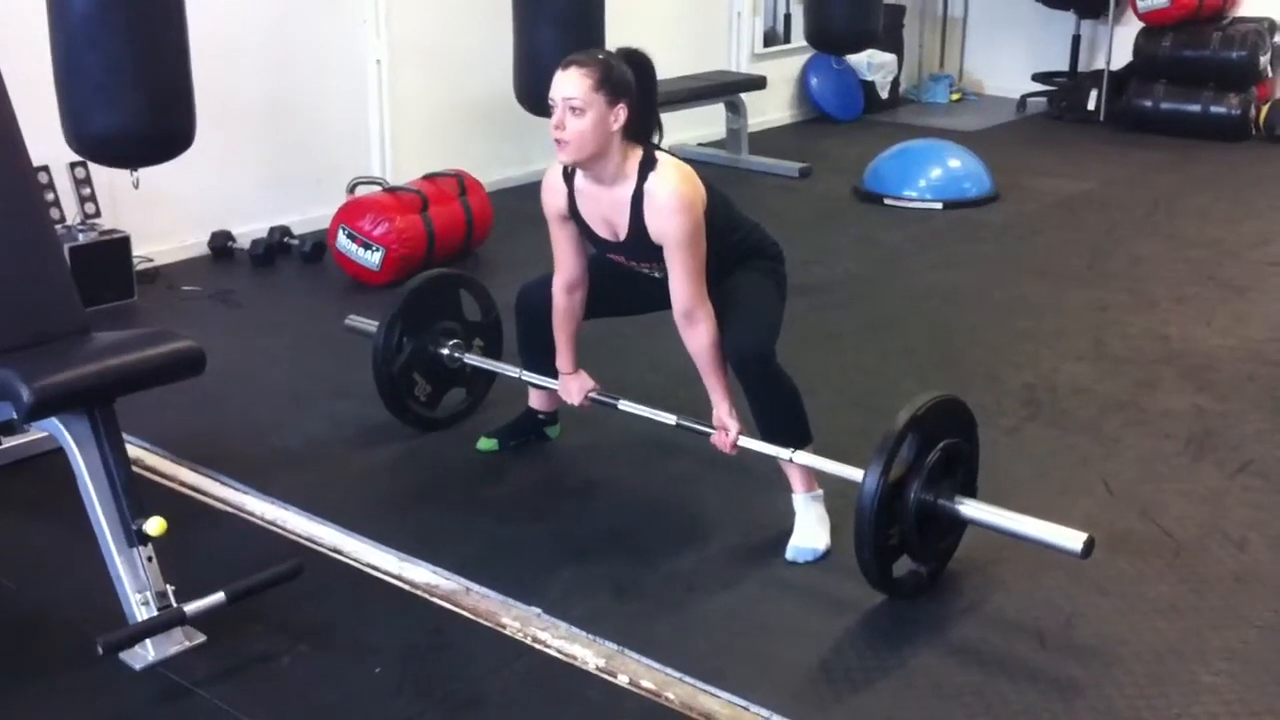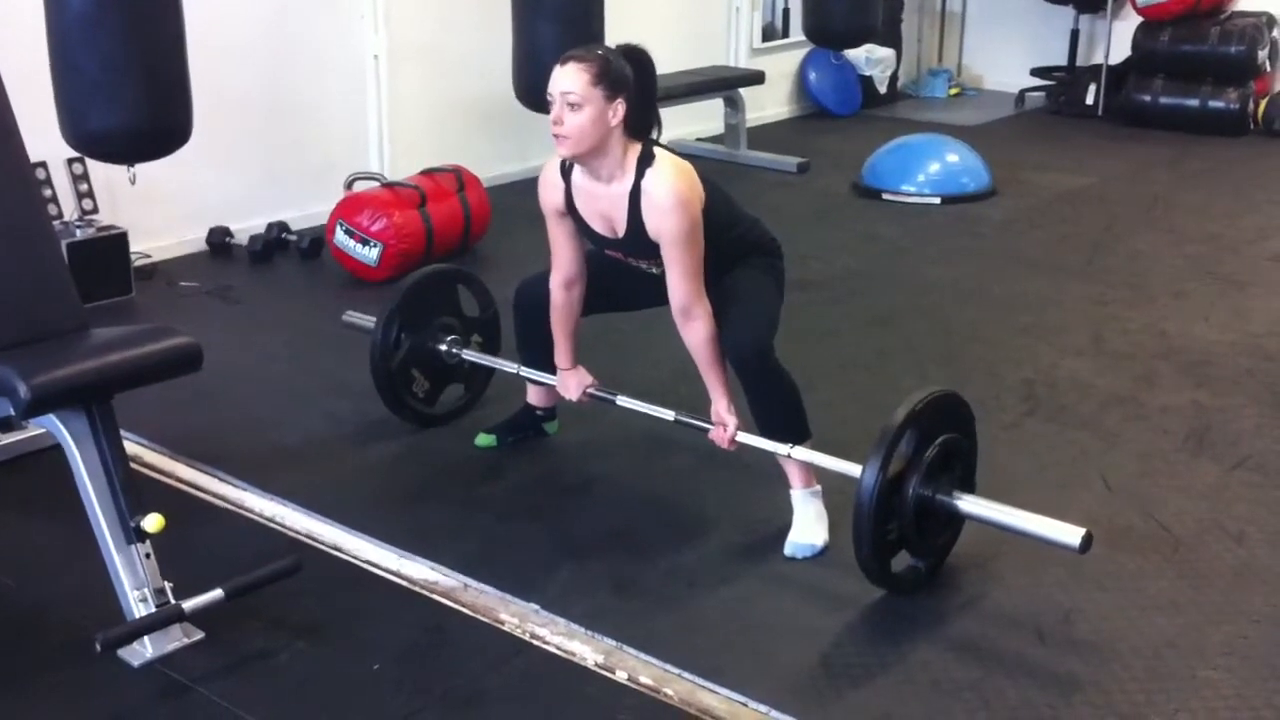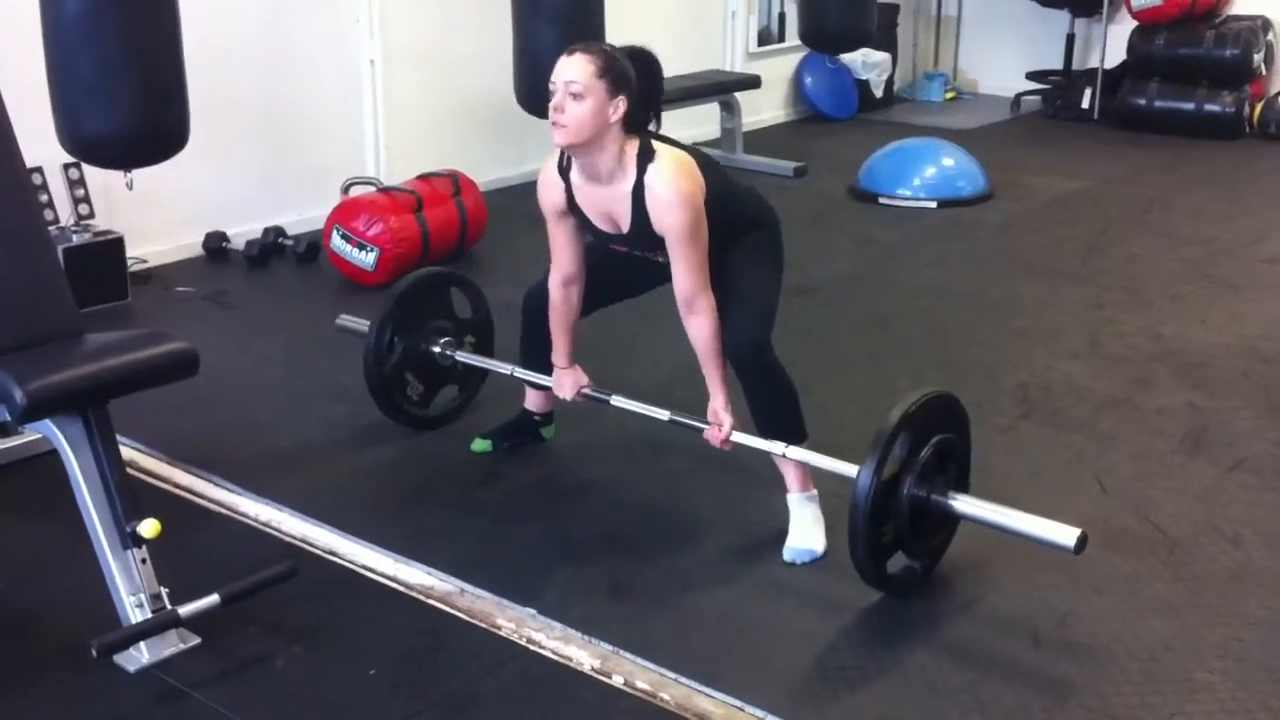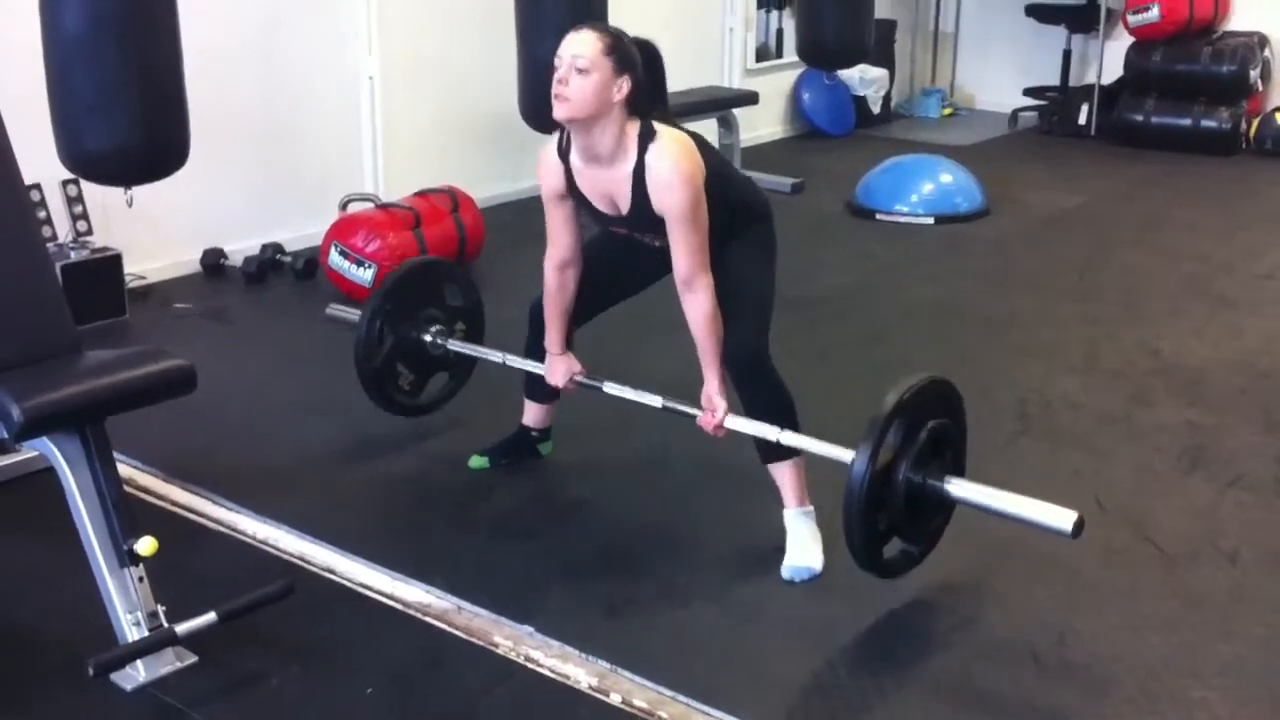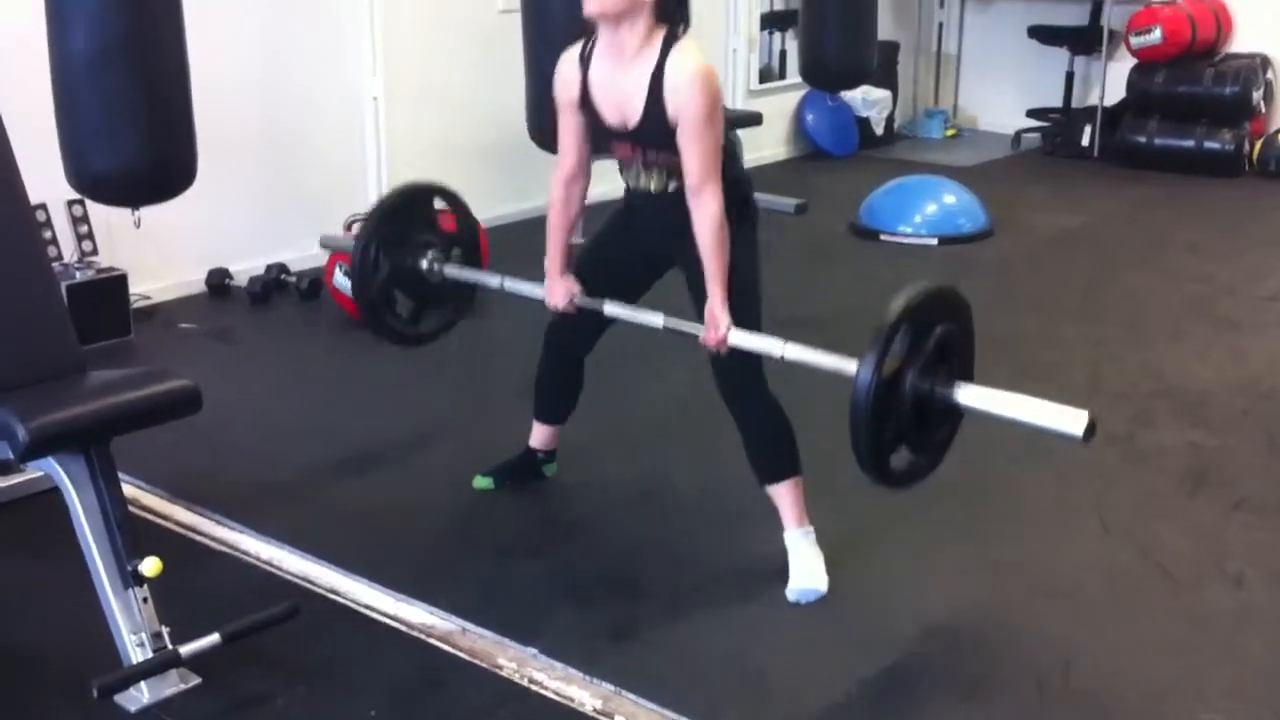
dt=0.3s
person 1, frame 1
left shoulder: (667, 191)
right shoulder: (559, 183)
left elbow: (692, 311)
right elbow: (569, 283)
left wrist: (721, 405)
right wrist: (568, 369)
left hip: (741, 269)
right hip: (647, 269)
left knee: (748, 352)
right knee: (535, 301)
left ankle: (808, 497)
right ankle: (540, 416)
person 1, frame 2
left shoulder: (665, 188)
right shoulder: (557, 179)
left elbow: (689, 308)
right elbow: (567, 280)
left wrist: (720, 401)
right wrist: (566, 365)
left hip: (739, 266)
right hip: (644, 266)
left knee: (747, 349)
right knee: (532, 297)
left ankle: (806, 492)
right ankle: (538, 412)
person 1, frame 3
left shoulder: (667, 181)
right shoulder: (556, 178)
left elbow: (694, 302)
right elbow: (566, 278)
left wrist: (717, 398)
right wrist: (562, 362)
left hip: (741, 239)
right hip: (641, 246)
left knee: (746, 347)
right knee: (540, 303)
left ankle: (803, 497)
right ankle: (534, 418)
person 1, frame 4
left shoulder: (667, 161)
right shoulder: (556, 159)
left elbow: (694, 283)
right elbow: (562, 263)
left wrist: (712, 385)
right wrist: (555, 349)
left hip: (735, 233)
right hip: (640, 236)
left knee: (743, 354)
right knee: (546, 312)
left ankle: (800, 516)
right ankle: (532, 434)
person 1, frame 5
left shoulder: (684, 69)
right shoulder: (574, 66)
left elbow: (706, 193)
right elbow: (568, 175)
left wrist: (719, 304)
right wrist: (556, 266)
left hip: (716, 223)
right hip: (640, 218)
left knee: (738, 371)
right knee: (564, 328)
left ankle: (801, 537)
right ankle: (538, 455)
